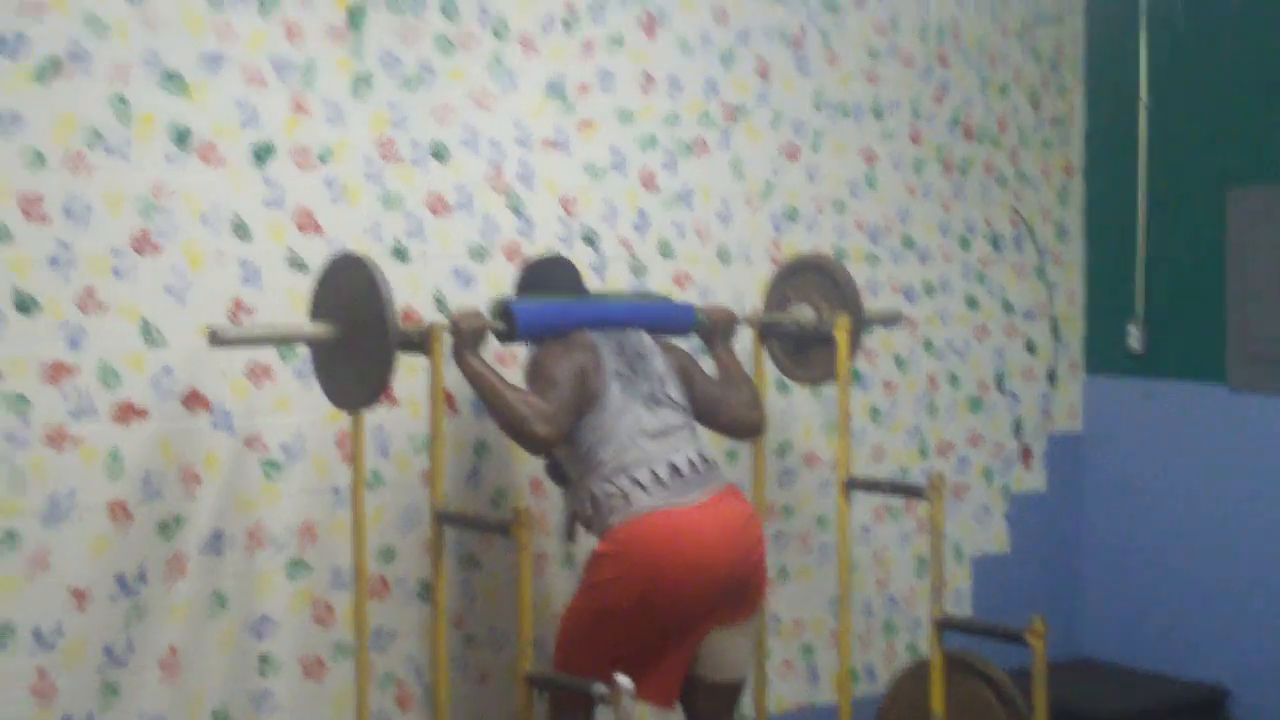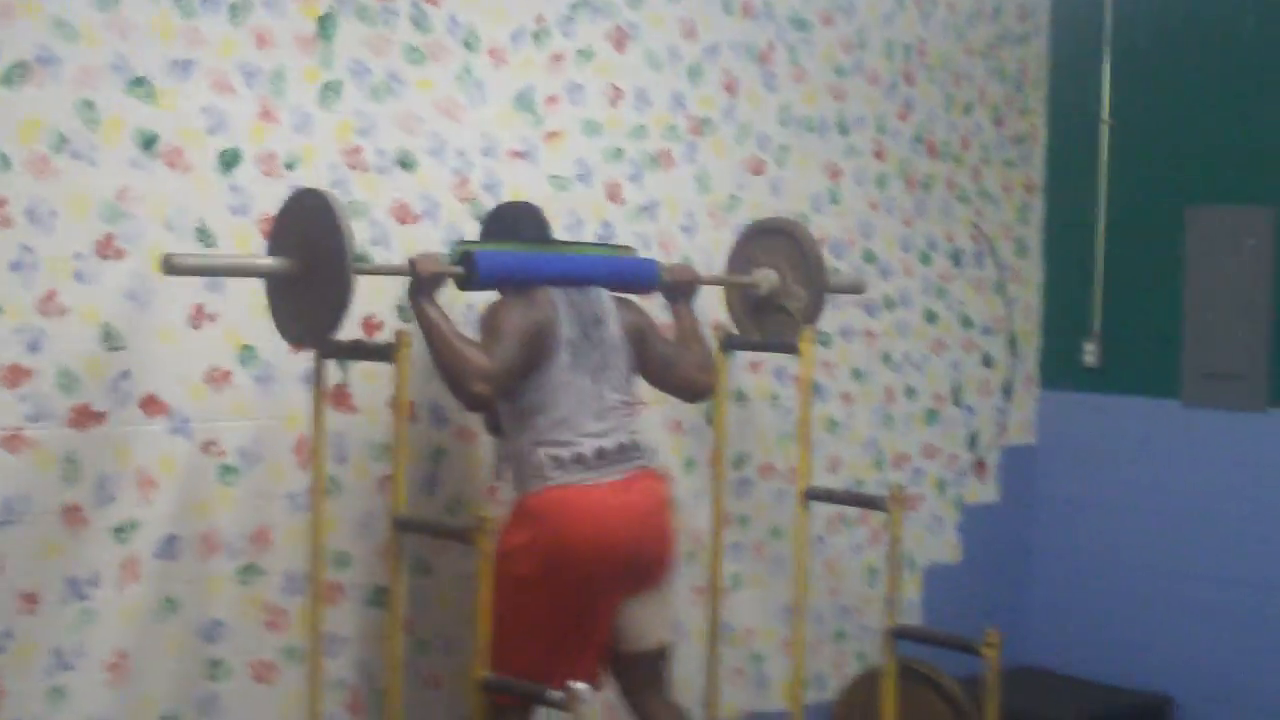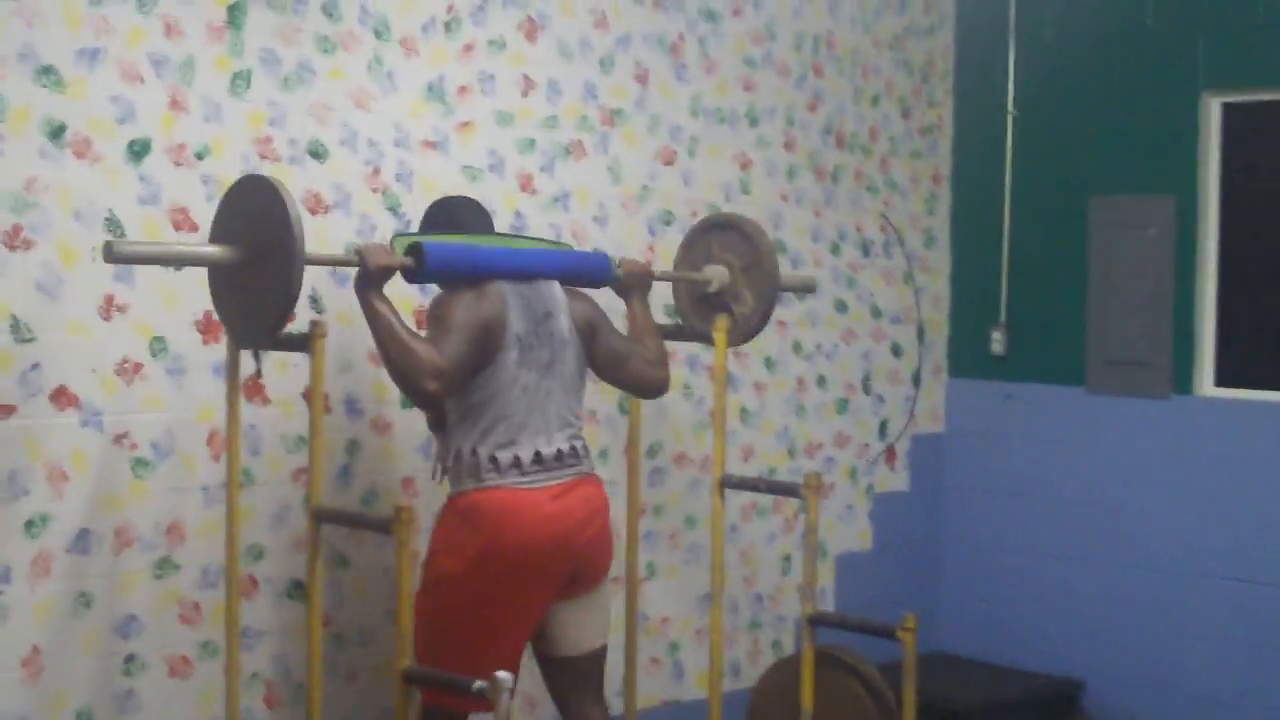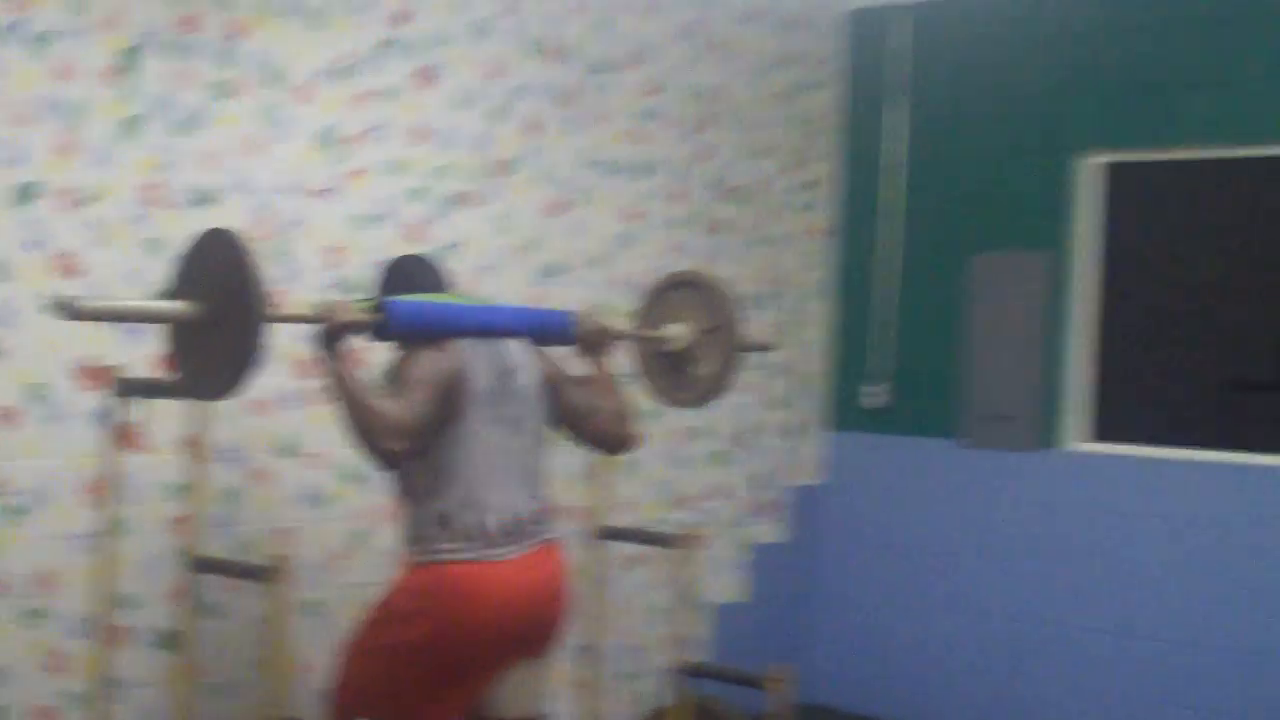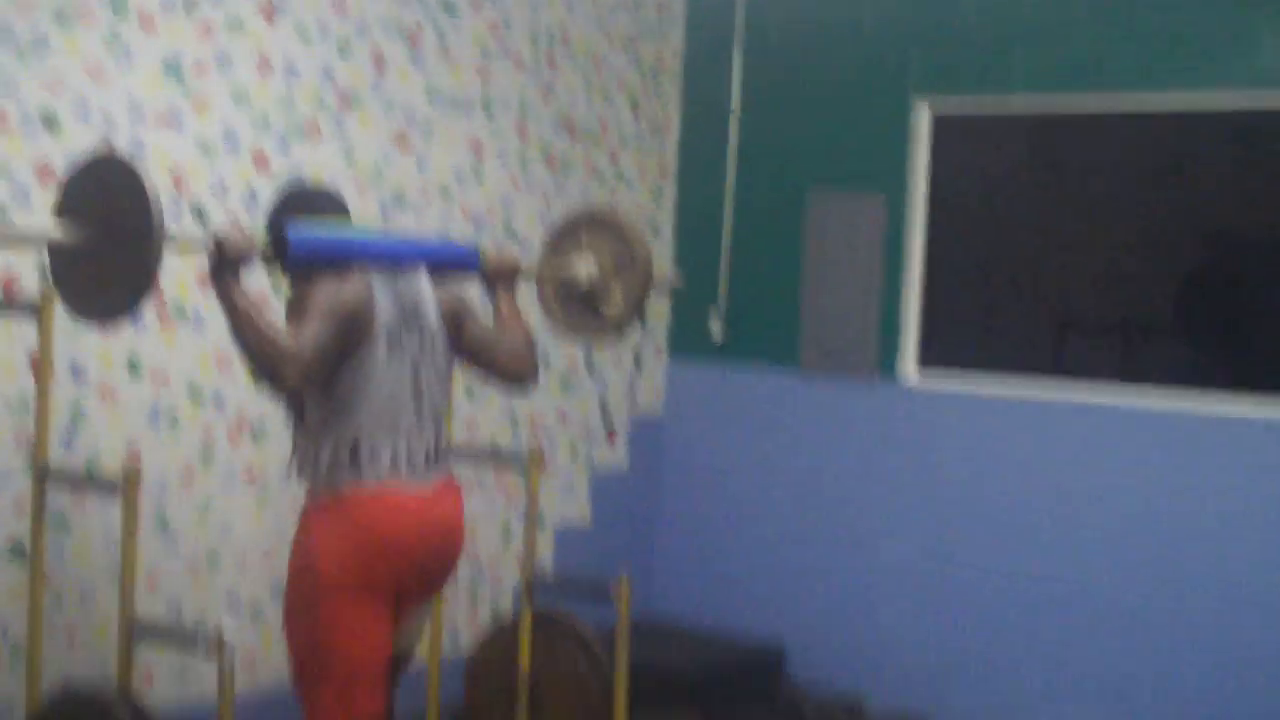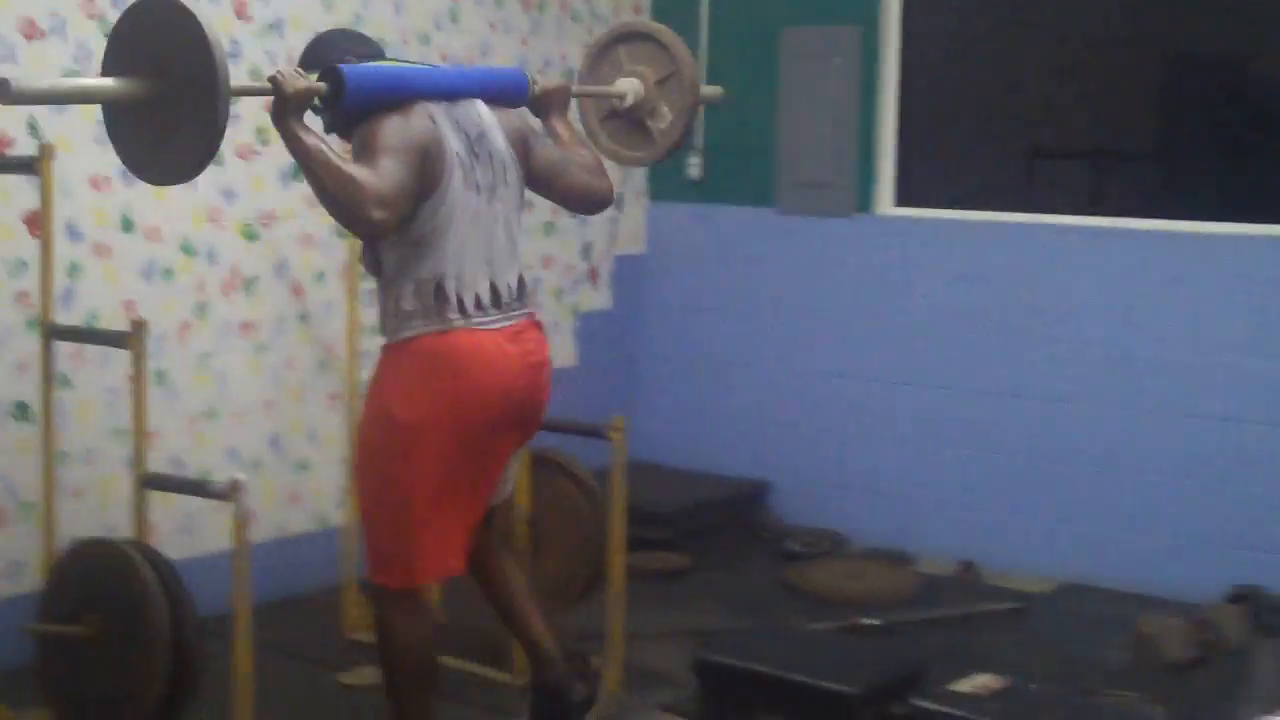
dt=0.4s
person 1, frame 1
left shoulder: (562, 356)
right shoulder: (659, 350)
left elbow: (542, 429)
right elbow: (748, 418)
left wrist: (468, 356)
right wrist: (721, 343)
left hip: (653, 546)
right hip: (736, 532)
person 1, frame 2
left shoulder: (517, 310)
right shoulder: (619, 310)
left elbow: (482, 384)
right elbow: (700, 380)
left wrist: (425, 300)
right wrist: (682, 302)
left hip: (563, 515)
right hip: (642, 504)
person 1, frame 3
left shoulder: (465, 303)
right shoulder: (571, 302)
left elbow: (431, 379)
right elbow: (652, 376)
left wrist: (372, 293)
right wrist: (636, 295)
left hip: (498, 516)
right hip: (581, 507)
person 1, frame 4
left shoulder: (427, 361)
right shoulder: (530, 360)
left elbow: (394, 439)
right elbow: (616, 433)
left wrist: (335, 353)
right wrist: (595, 357)
left hip: (458, 583)
right hip: (537, 577)
person 1, frame 5
left shoulder: (329, 292)
right shoulder: (433, 293)
left elbow: (290, 370)
right elbow: (519, 367)
left wrist: (227, 281)
right wrist: (502, 291)
left hip: (359, 520)
right hip: (436, 513)
person 1, frame 6
left shoulder: (394, 129)
right shoulder: (500, 119)
left elbow: (374, 210)
right elbow: (595, 190)
left wrist: (292, 124)
right wrist: (555, 115)
left hip: (441, 364)
right hip: (520, 352)
left knee: (398, 576)
right knee: (477, 533)
